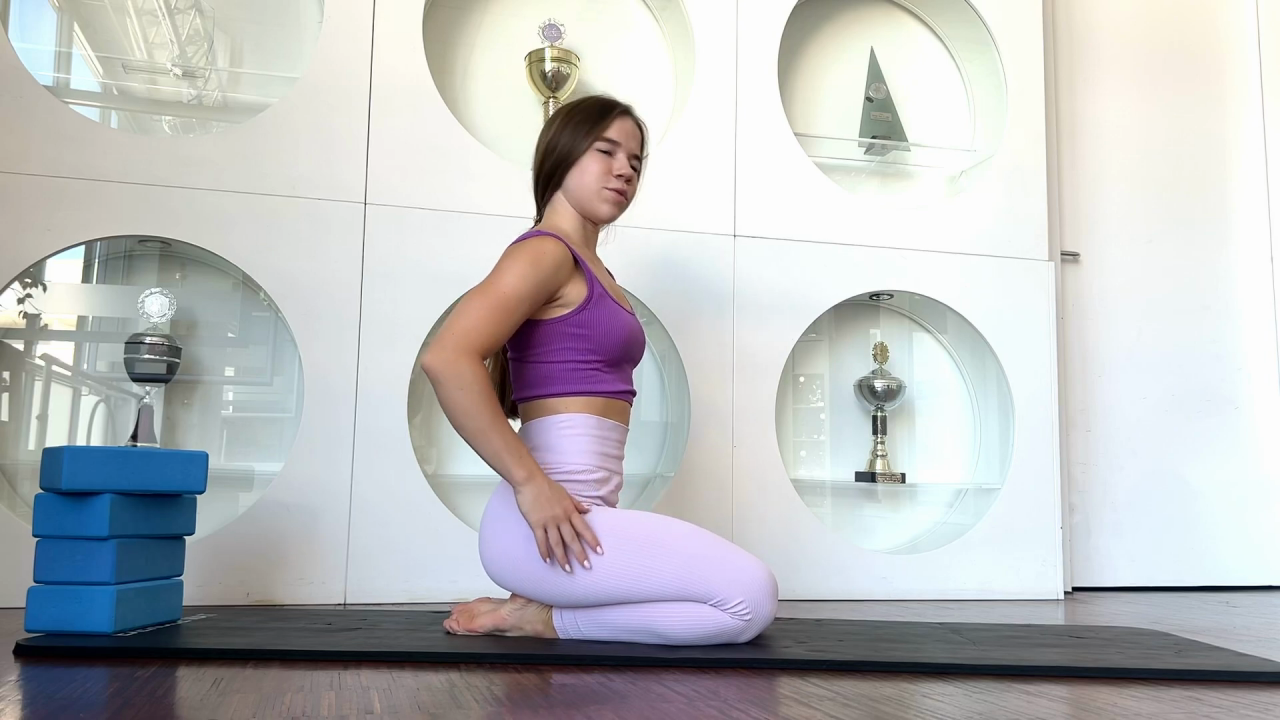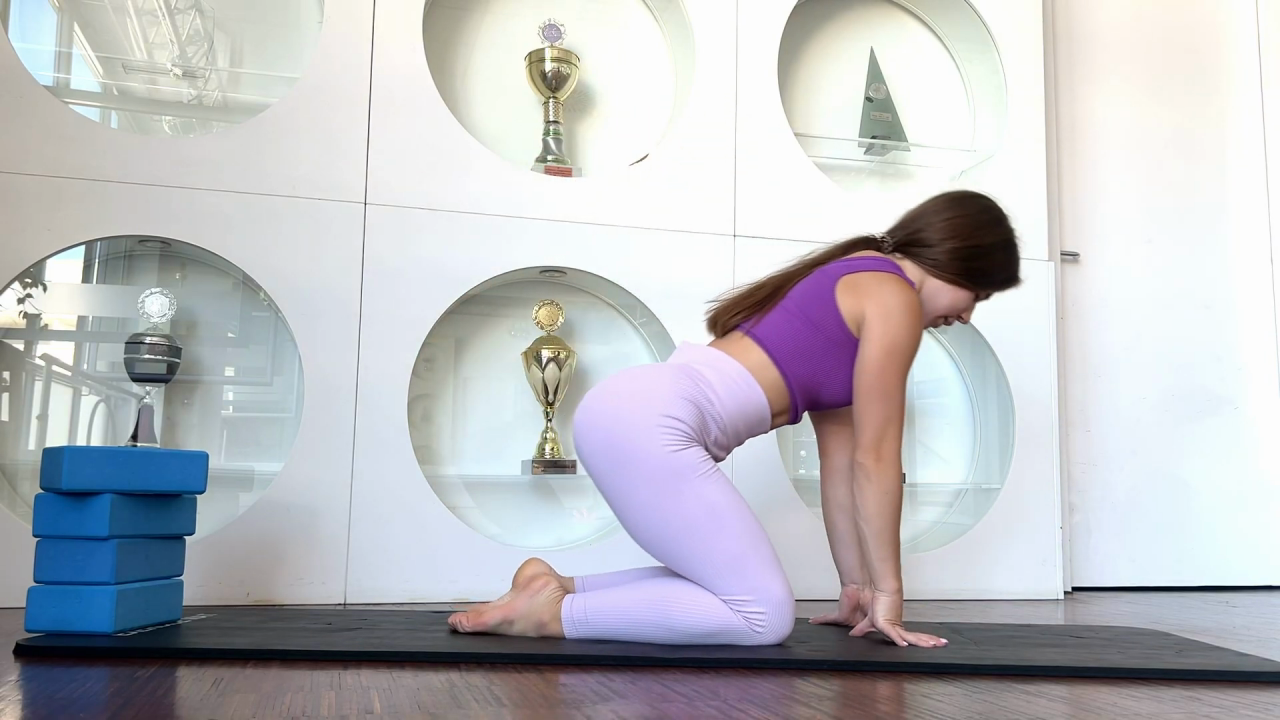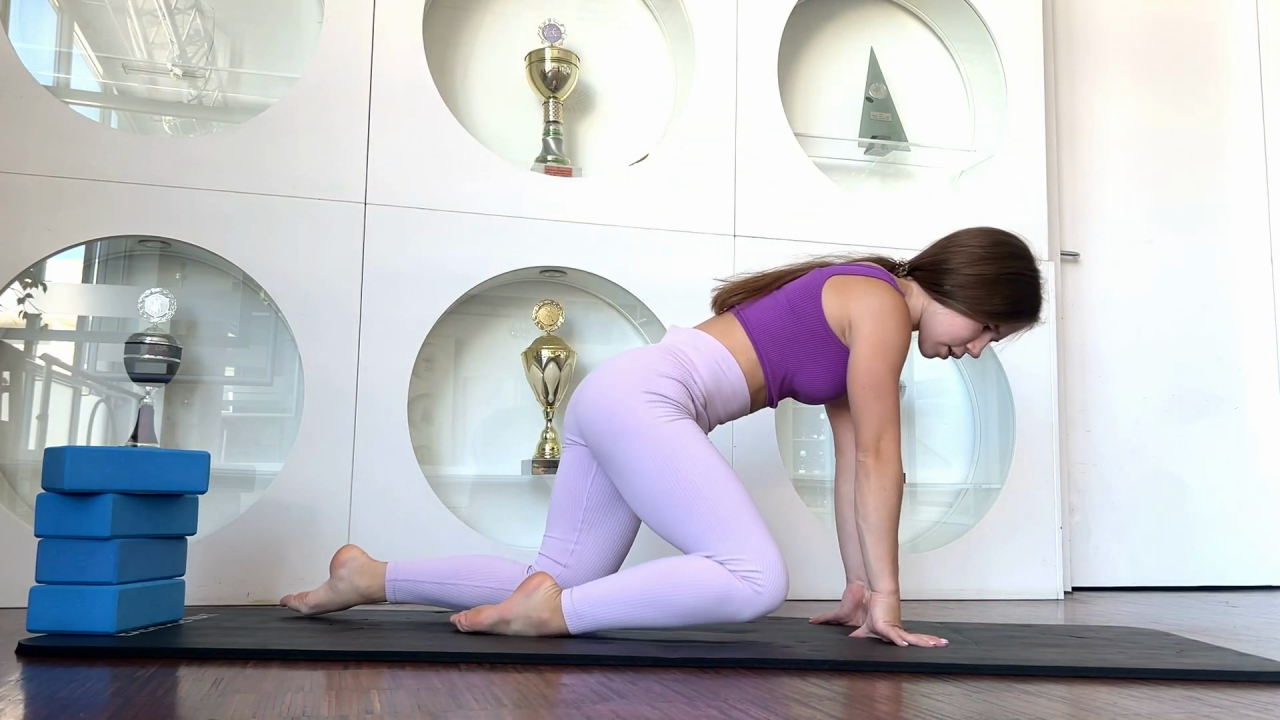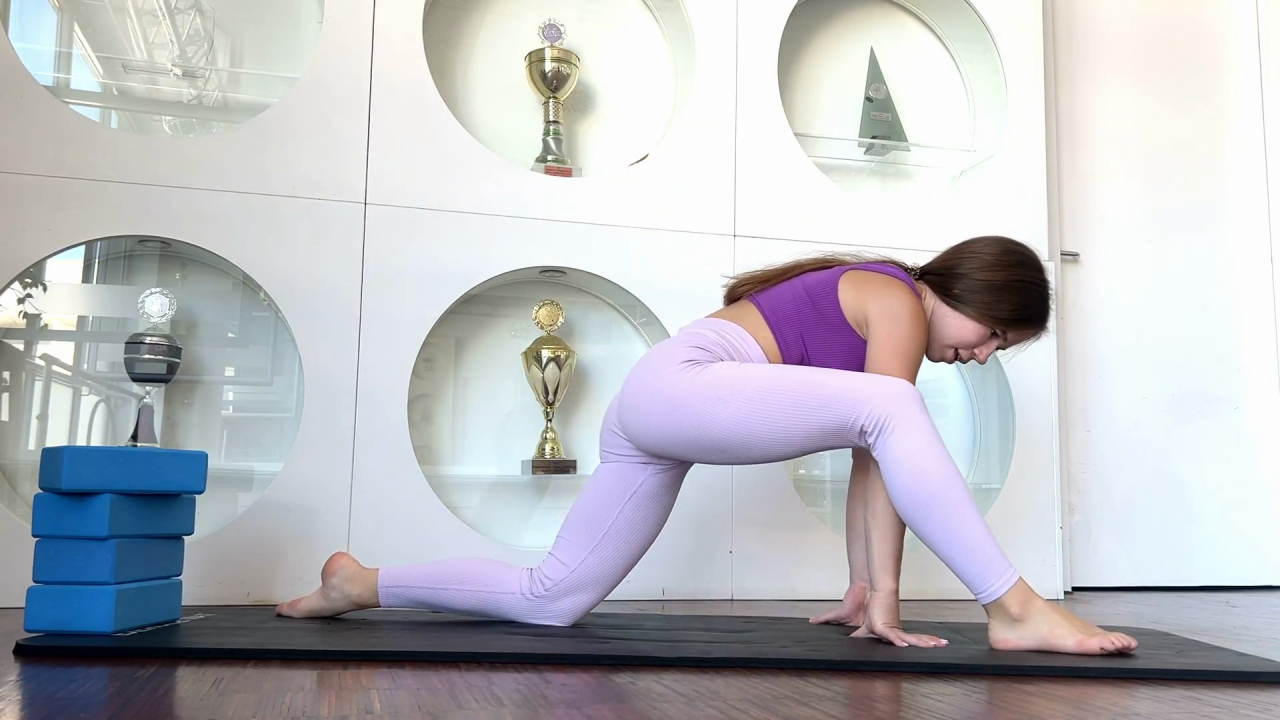
dt=1s
person 1, frame 1
left shoulder: (588, 269)
right shoulder: (543, 253)
right elbow: (446, 359)
left wrist: (601, 514)
right wrist: (529, 483)
left hip: (568, 511)
right hip: (537, 516)
left knee: (743, 584)
right knee: (750, 597)
left ankle: (547, 602)
right ankle: (545, 618)
person 1, frame 2
left shoulder: (845, 286)
right shoulder: (894, 299)
left elbow: (839, 459)
right elbow: (875, 461)
left wrist: (855, 585)
right wrist: (883, 593)
left hip: (626, 408)
right hip: (647, 424)
left knee: (718, 581)
right knee: (763, 616)
left ankle: (556, 582)
right ankle: (552, 612)
person 1, frame 3
left shoulder: (859, 308)
right shoulder: (882, 307)
left elbow: (852, 459)
right elbow: (877, 459)
left wrist: (861, 589)
right wrist: (884, 595)
left hip: (616, 398)
right hip: (640, 396)
left knee: (563, 590)
right knee: (755, 582)
left ankle: (368, 578)
right ankle: (548, 603)
person 1, frame 4
left shoulder: (876, 305)
right shoulder: (899, 302)
left elbow: (870, 461)
right elbow: (885, 440)
left wrist: (865, 591)
right wrist: (885, 596)
left hip: (656, 410)
right hip: (675, 386)
left knee: (550, 601)
right knee: (890, 406)
left ankle: (359, 584)
right ankle: (1014, 609)
